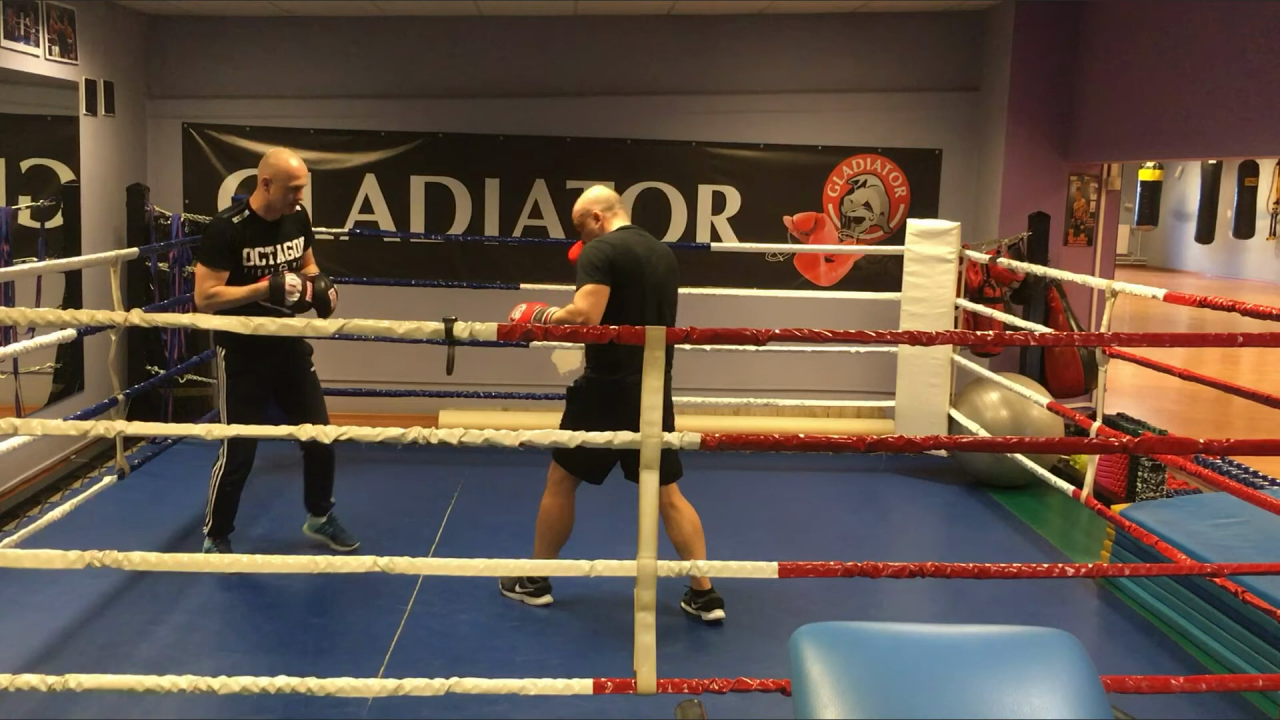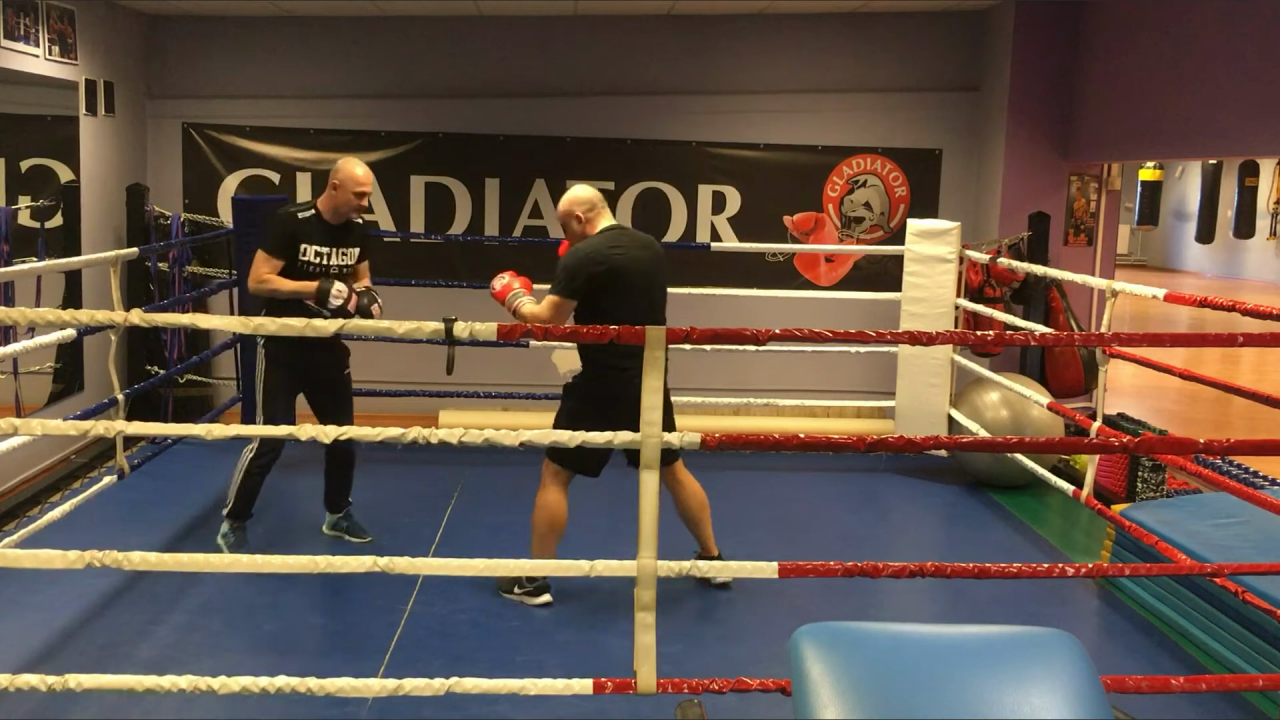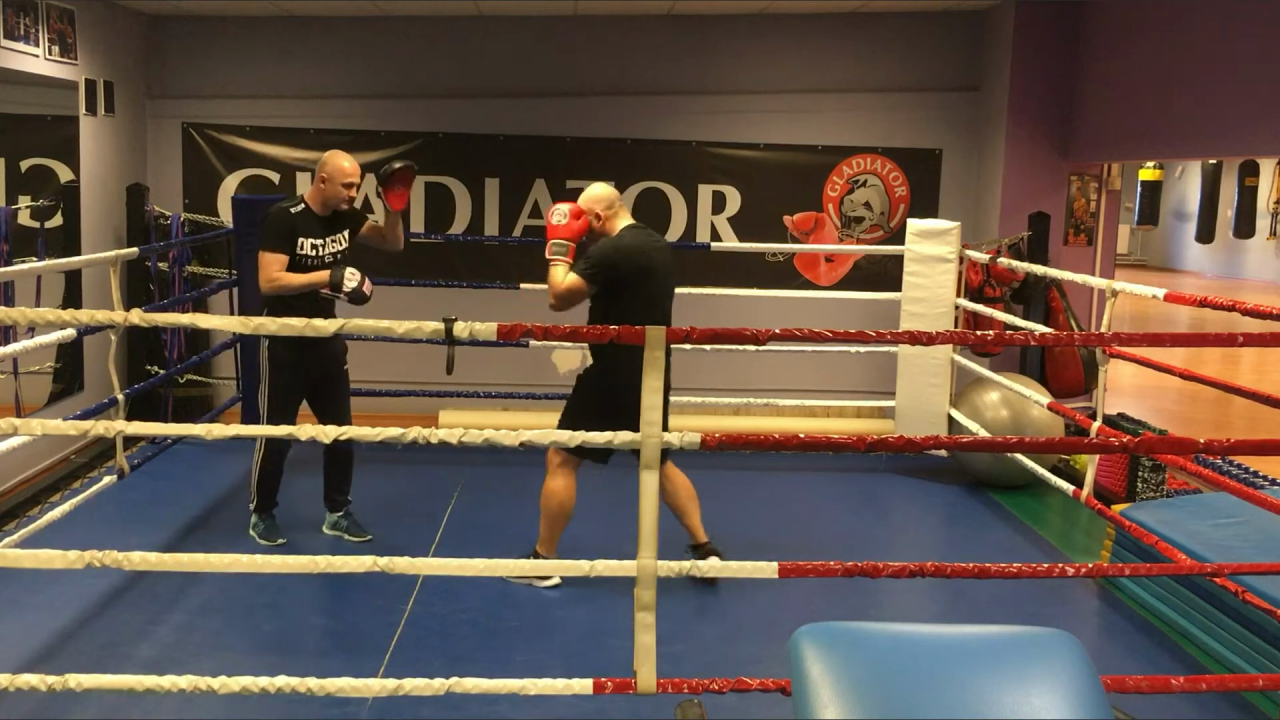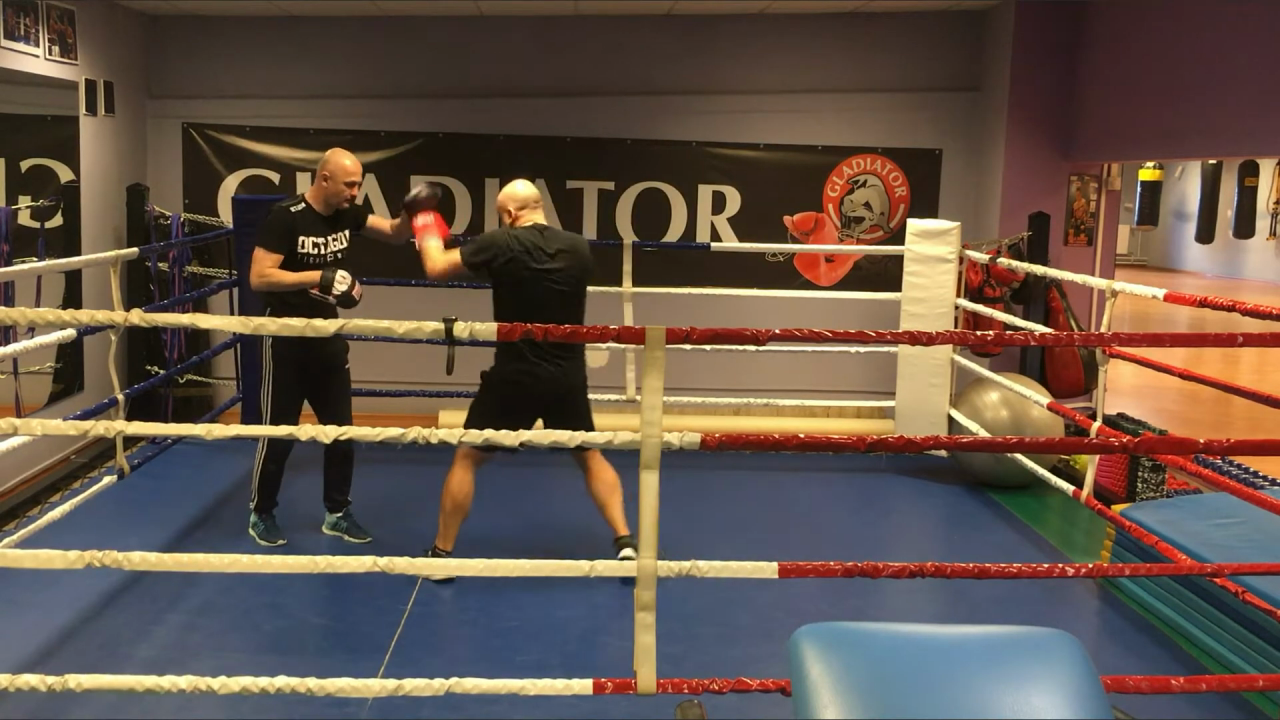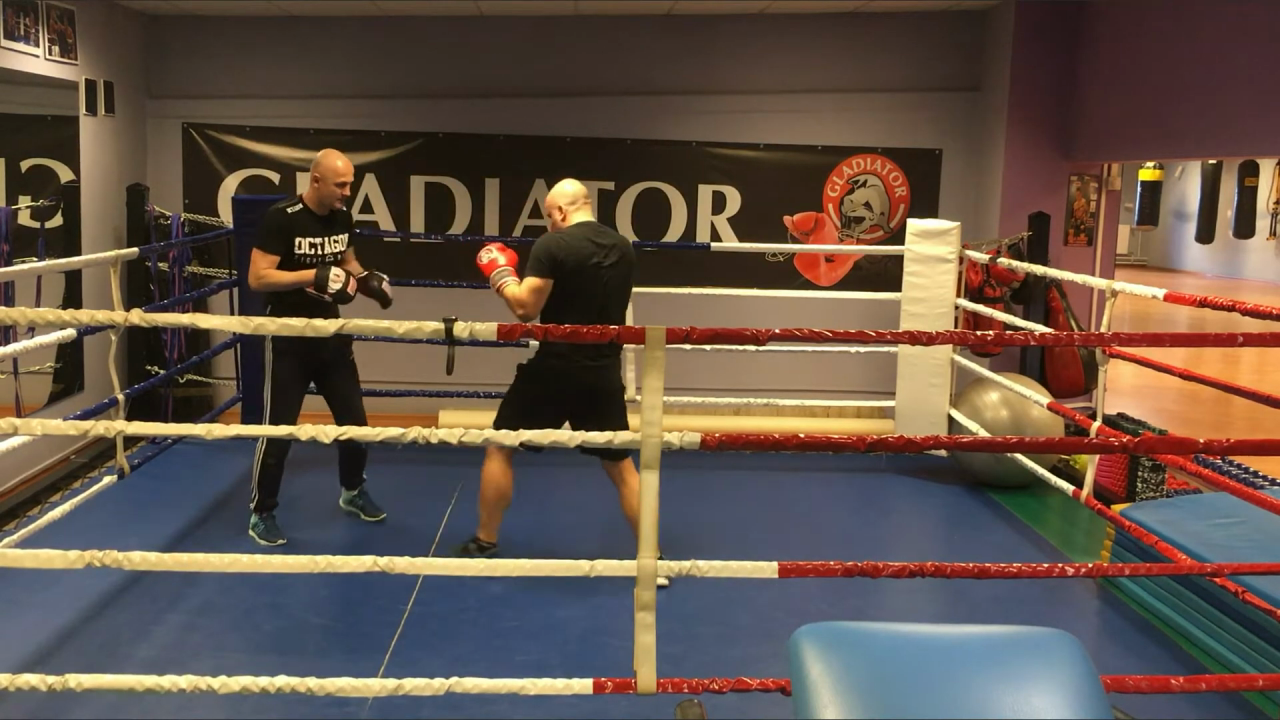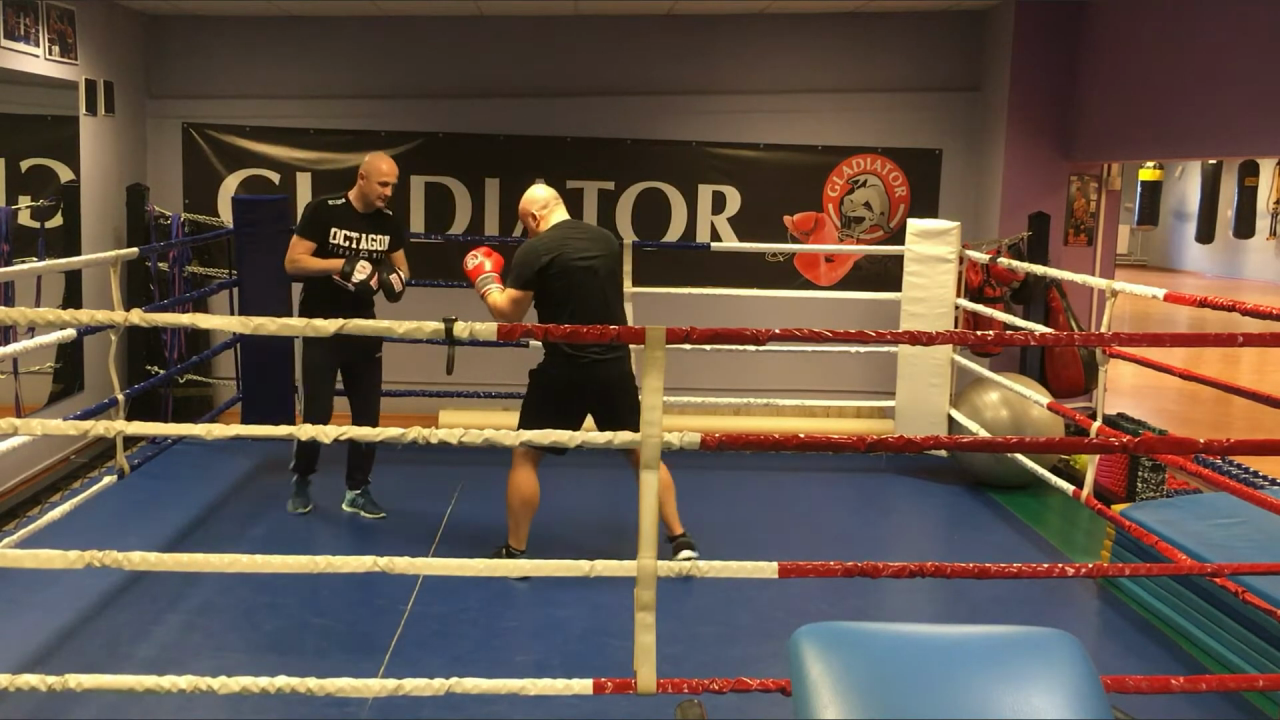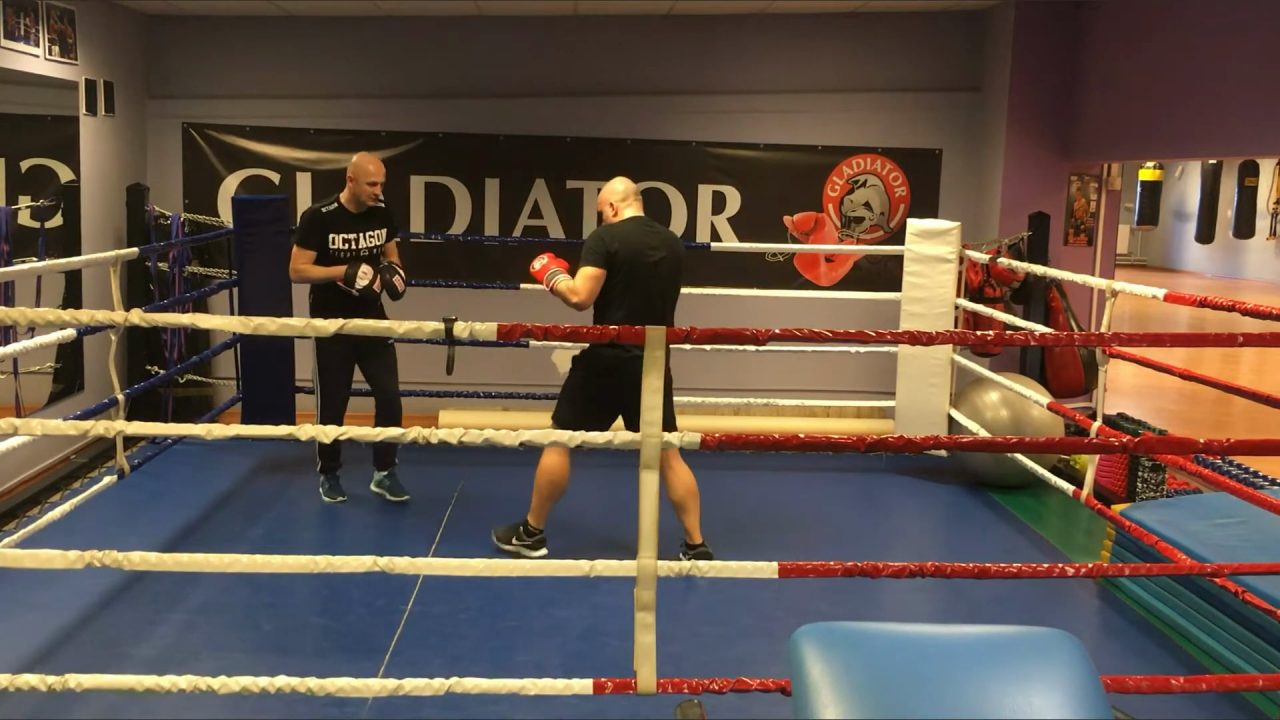
dt=0.5s
person 1, frame 1
left shoulder: (601, 251)
right shoulder: (664, 254)
left elbow: (585, 315)
left wrist: (541, 316)
left hip: (608, 387)
left knee: (561, 479)
right knee: (666, 491)
left ankle: (536, 581)
right ankle: (704, 592)
person 1, frame 2
left shoulder: (582, 258)
right shoulder: (651, 247)
left elbow: (549, 321)
left wrist: (514, 297)
left hip: (602, 386)
left knee: (555, 475)
right knee: (672, 470)
left ankle: (535, 580)
right ankle: (713, 560)
person 1, frame 3
left shoulder: (615, 250)
right shoulder: (655, 245)
left elbow: (558, 296)
left wrist: (558, 243)
right wrist: (579, 242)
left hip: (614, 380)
left knee: (561, 462)
right knee: (659, 464)
left ankle: (544, 562)
right ankle: (704, 549)
person 1, frame 4
left shoulder: (501, 245)
right shoulder: (579, 247)
left elbow: (436, 268)
left wrist: (427, 232)
left hip: (514, 377)
right hip: (567, 377)
left knee: (466, 460)
right knee: (590, 458)
left ankle: (442, 555)
right ankle: (625, 542)
person 1, frame 5
left shoulder: (553, 244)
right shoulder: (624, 249)
left elbow: (525, 308)
left wrist: (499, 273)
left hip: (552, 370)
right hip: (603, 374)
left knee: (501, 449)
right knee: (621, 467)
left ankle: (484, 544)
person 1, frame 6
left shoulder: (535, 251)
right shoulder: (608, 240)
left elbow: (509, 315)
left wrist: (484, 280)
left hip: (564, 370)
right hip: (615, 365)
left knee: (526, 456)
right knee: (641, 453)
left ankle: (515, 552)
right ankle: (679, 540)
person 1, frame 7
left shoulder: (606, 238)
right shoulder: (673, 244)
left elbow: (580, 297)
left wrist: (553, 277)
left hip: (606, 361)
left knee: (561, 443)
right knee: (667, 454)
left ankle: (531, 533)
right ankle: (696, 547)
person 2, frame 1
left shoulder: (298, 219)
right shoulder: (226, 228)
right elbow: (204, 298)
left wrist: (318, 285)
right wrist: (266, 288)
left hip: (289, 348)
right hip: (242, 356)
left knee: (320, 437)
right knee: (238, 452)
left ankle: (320, 519)
right ankle: (216, 537)
person 2, frame 2
left shoulder: (356, 231)
right shoulder: (291, 222)
left elbow: (361, 278)
right elbow: (257, 282)
left wrist: (365, 296)
right wrist: (317, 289)
left hip: (326, 346)
right hip: (282, 347)
left knee: (343, 437)
right knee: (271, 439)
left ankle: (337, 514)
right ankle: (233, 522)
person 2, frame 3
left shoulder: (345, 215)
right shoulder: (284, 217)
left elbow: (393, 243)
right elbow: (269, 282)
left wrist: (394, 205)
right wrist: (329, 276)
left hip: (325, 340)
right hip: (284, 344)
left knee: (340, 431)
right knee: (277, 434)
left ankle: (337, 513)
right ankle: (261, 514)
person 2, frame 4
left shoulder: (347, 214)
right shoulder: (285, 216)
left elbow: (396, 233)
right elbow: (259, 277)
left wrist: (413, 214)
right wrist: (318, 277)
left hip: (328, 339)
right hip: (286, 341)
left knee: (341, 431)
right knee: (280, 433)
left ankle: (337, 512)
right ankle: (261, 514)
person 2, frame 5
left shoulder: (342, 217)
right shoulder: (282, 219)
right elbow: (257, 278)
left wrist: (367, 281)
right wrist: (312, 276)
left hip: (330, 333)
right hip: (288, 339)
left knee: (354, 419)
right knee: (279, 428)
left ankle: (353, 491)
right ankle: (262, 513)
person 2, frame 6
left shoulder: (389, 222)
right shoulder: (323, 210)
left elbow: (400, 268)
right elbow: (293, 262)
left wrist: (394, 278)
right wrist: (341, 265)
left hip: (363, 329)
left knee: (366, 415)
right knee: (316, 412)
left ankle: (357, 490)
right ankle: (301, 479)
person 2, frame 7
left shoulder: (383, 214)
right shoulder: (319, 218)
right elbow: (297, 271)
left wrist: (394, 272)
right wrist: (345, 272)
left hip: (372, 320)
right hip: (331, 324)
left knee: (389, 397)
right knee: (332, 405)
left ankle: (385, 473)
right ankle: (328, 474)
